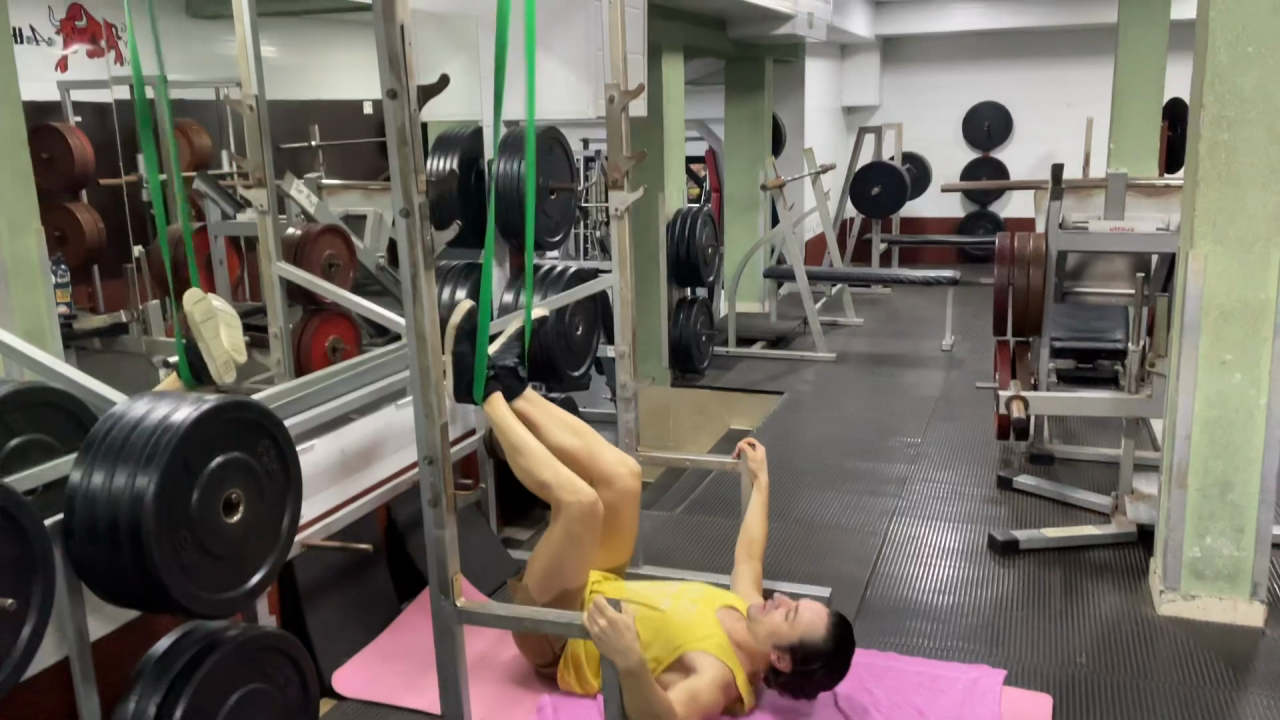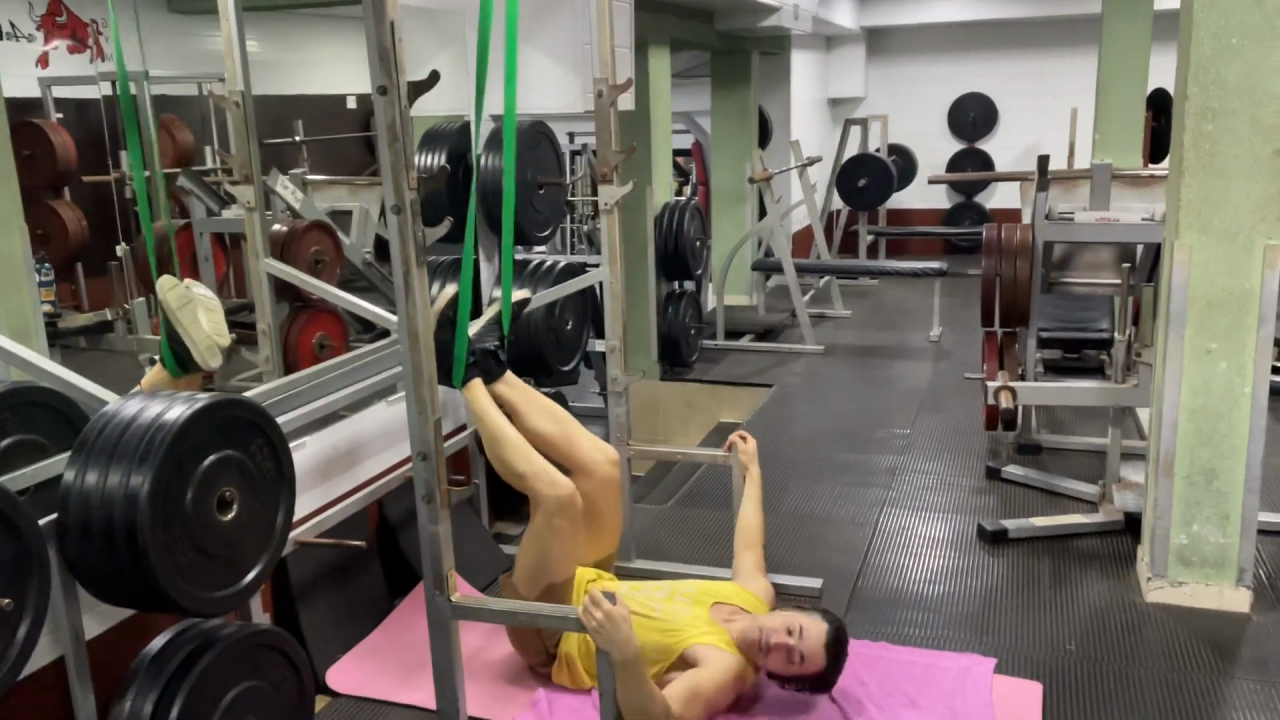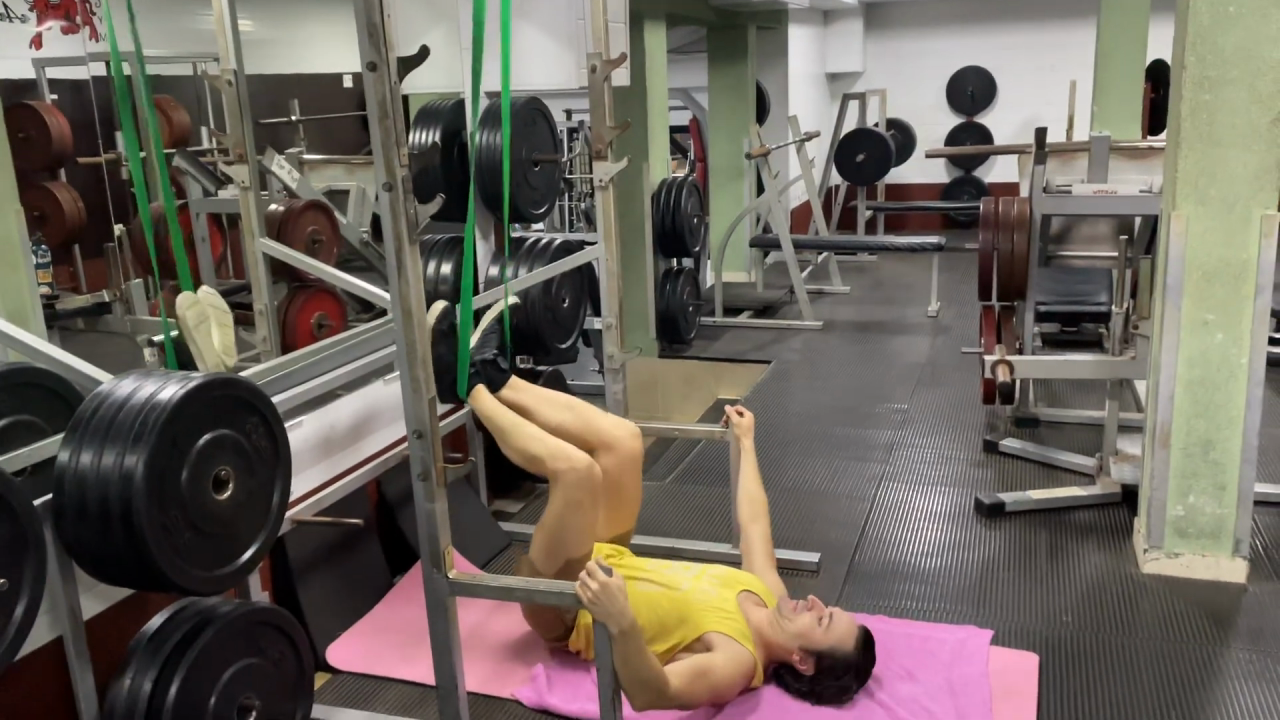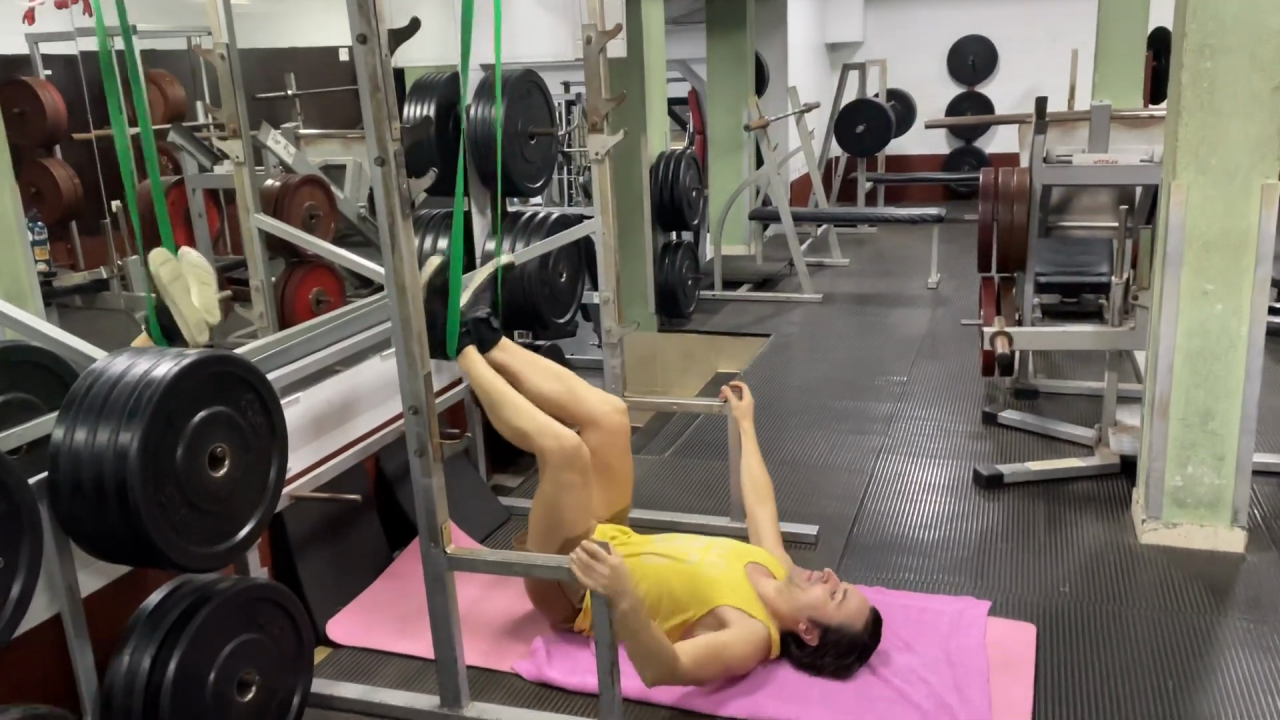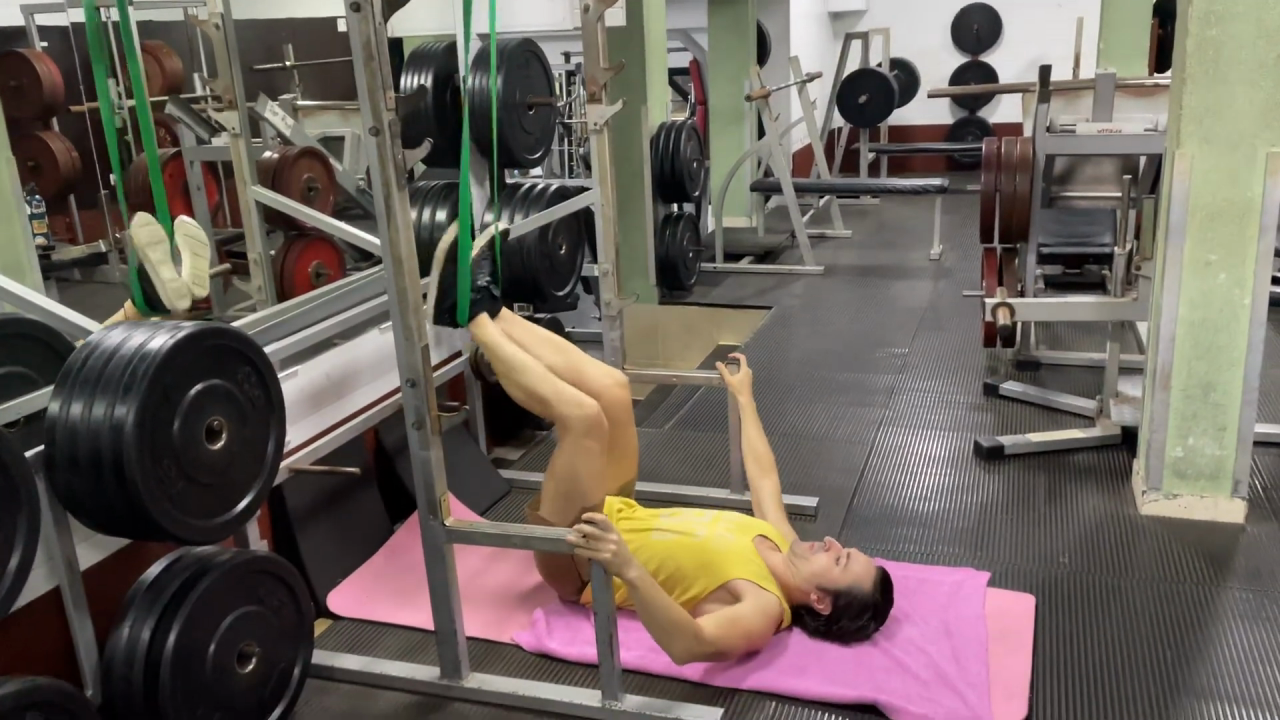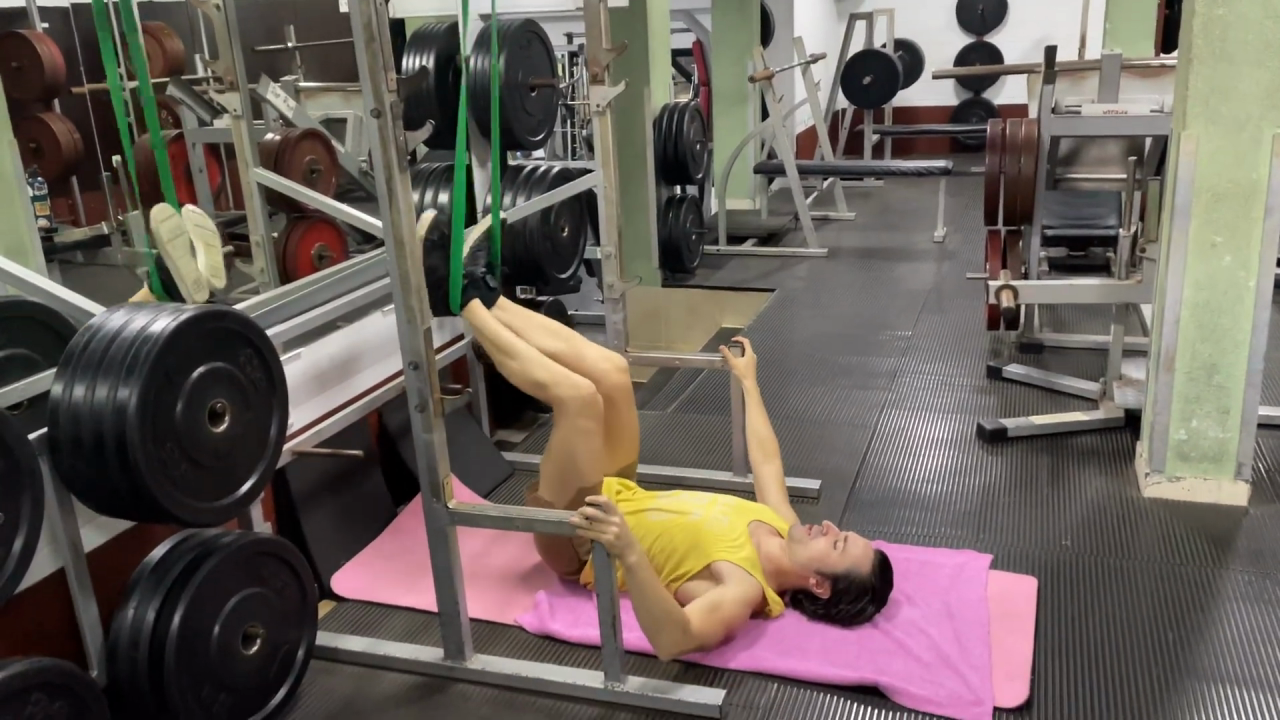
dt=0.5s
person 1, frame 1
left shoulder: (719, 676)
right shoulder: (745, 613)
right elbow: (749, 557)
left wrist: (630, 661)
right wrist: (761, 479)
left hip: (556, 640)
right hip: (595, 591)
left knee: (580, 500)
right knee: (623, 475)
left ankle: (488, 390)
right ankle: (509, 384)
person 1, frame 2
left shoulder: (726, 670)
right shoulder: (755, 601)
right elbow: (749, 549)
left wrist: (625, 651)
right wrist: (752, 471)
left hip: (553, 639)
right hip: (586, 586)
left knee: (556, 492)
right knee: (600, 463)
left ankle: (469, 378)
right ankle: (488, 369)
person 1, frame 3
left shoulder: (739, 660)
right shoulder: (771, 599)
left elbow: (649, 695)
right elbow: (755, 527)
left wrist: (621, 623)
right wrist: (746, 444)
left hip: (565, 610)
right hip: (603, 564)
left knee: (576, 469)
right knee: (622, 439)
left ankle: (469, 384)
right ankle: (492, 377)
person 1, frame 4
left shoulder: (754, 632)
right shoulder: (778, 573)
left elbow: (662, 669)
right elbow: (761, 506)
left wrist: (622, 598)
right wrist: (746, 425)
left hip: (574, 590)
right hip: (606, 544)
left knee: (562, 445)
right knee: (608, 414)
left ankle: (461, 344)
right ankle: (482, 338)
person 1, frame 5
left shoulder: (765, 607)
right shoulder: (781, 547)
left elbow: (688, 644)
right elbow: (765, 477)
left wrist: (628, 569)
right wrist: (744, 398)
left hip: (579, 560)
right hip: (614, 516)
left knee: (582, 414)
right knee: (610, 388)
left ankle: (471, 313)
right ankle: (485, 307)
person 1, frame 6
left shoulder: (746, 588)
right shoulder: (781, 529)
left elbow: (673, 641)
right elbow: (768, 462)
left wrist: (630, 554)
right wrist: (748, 383)
left hip: (577, 542)
right hip: (612, 495)
left knee: (576, 394)
right knee: (608, 374)
left ankle: (466, 303)
right ankle: (483, 298)
